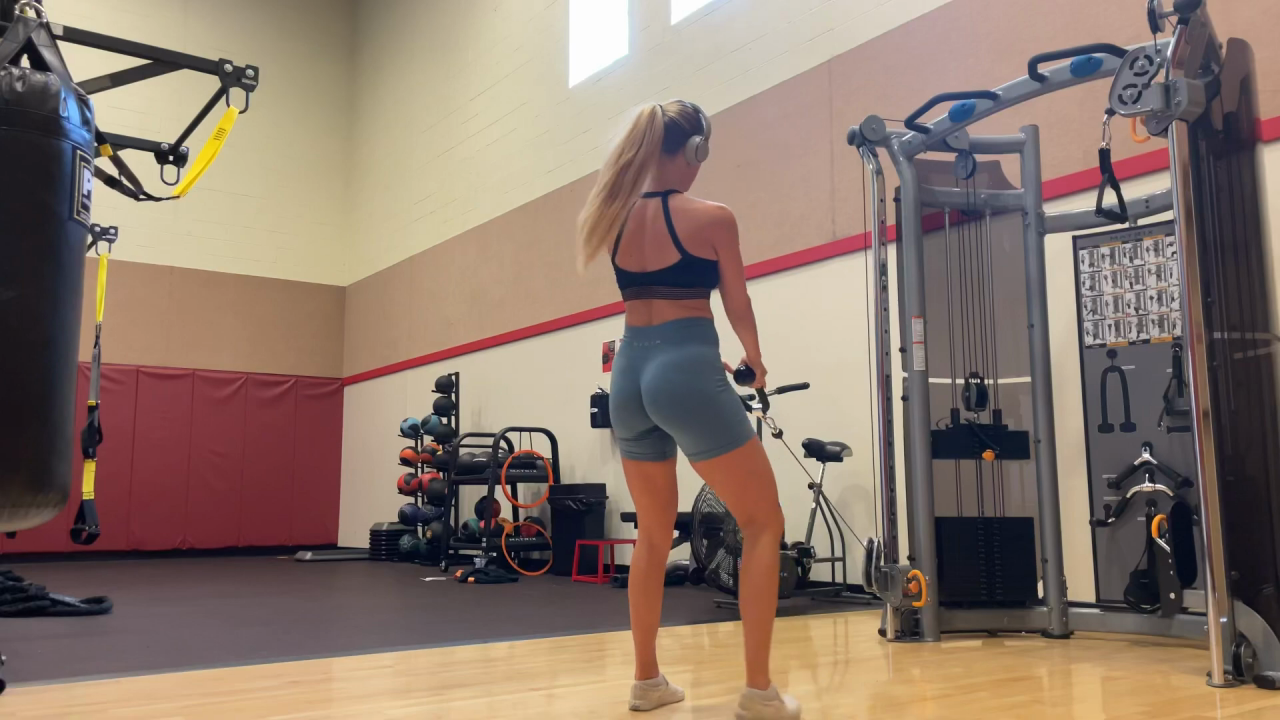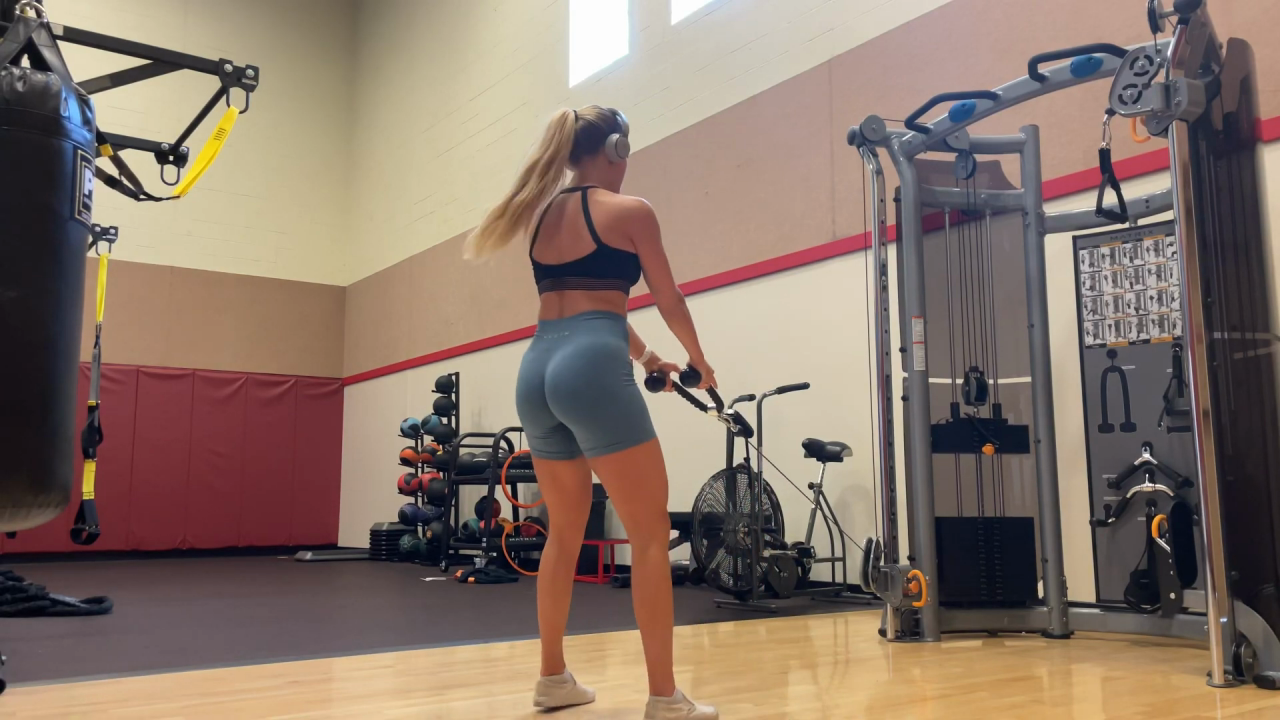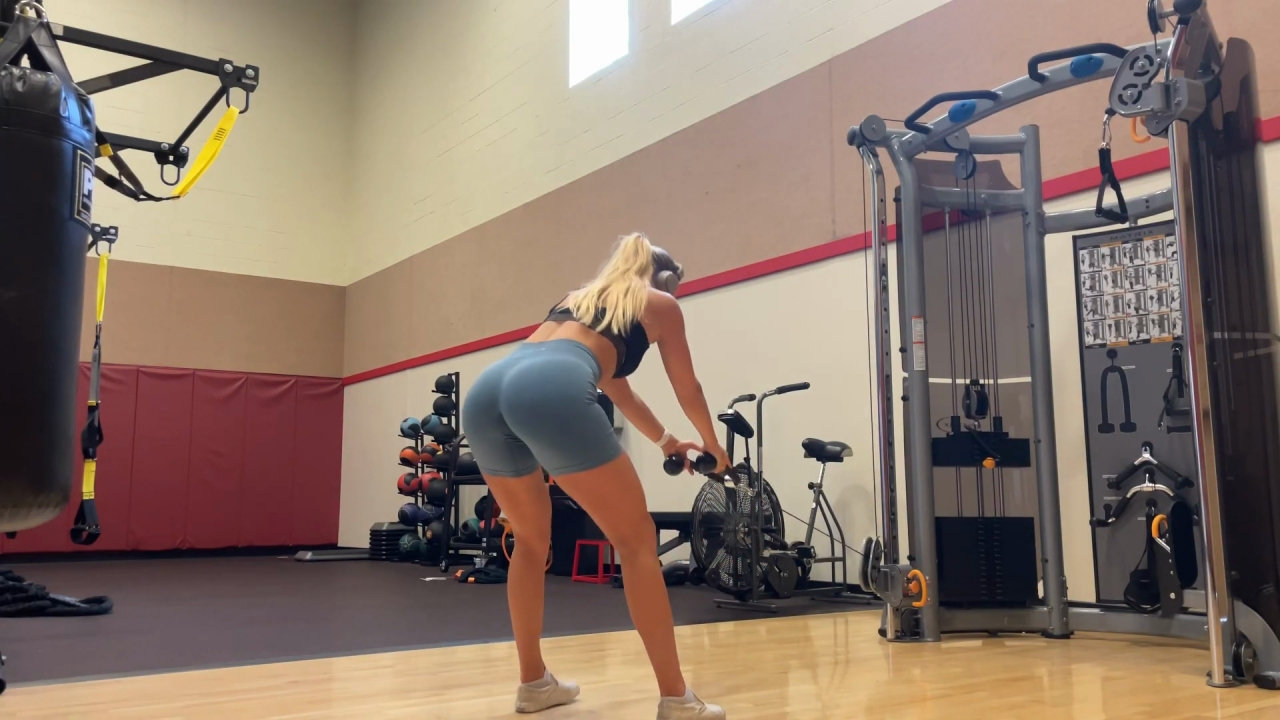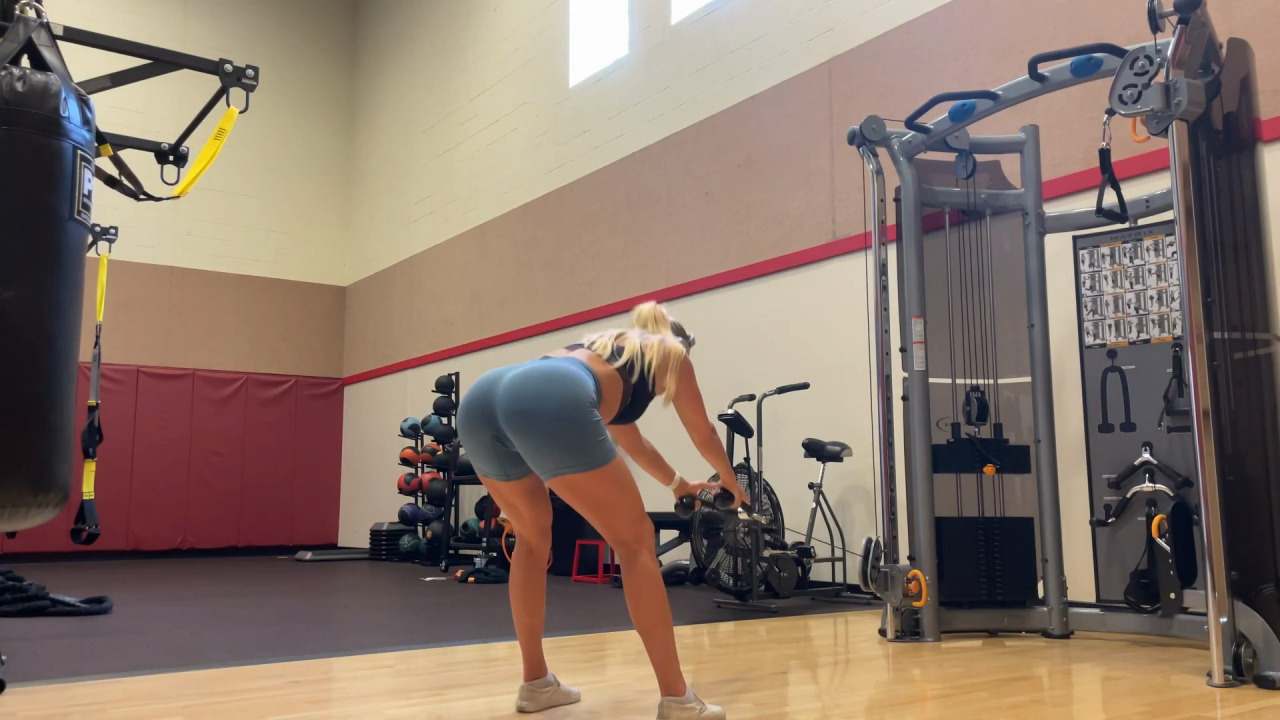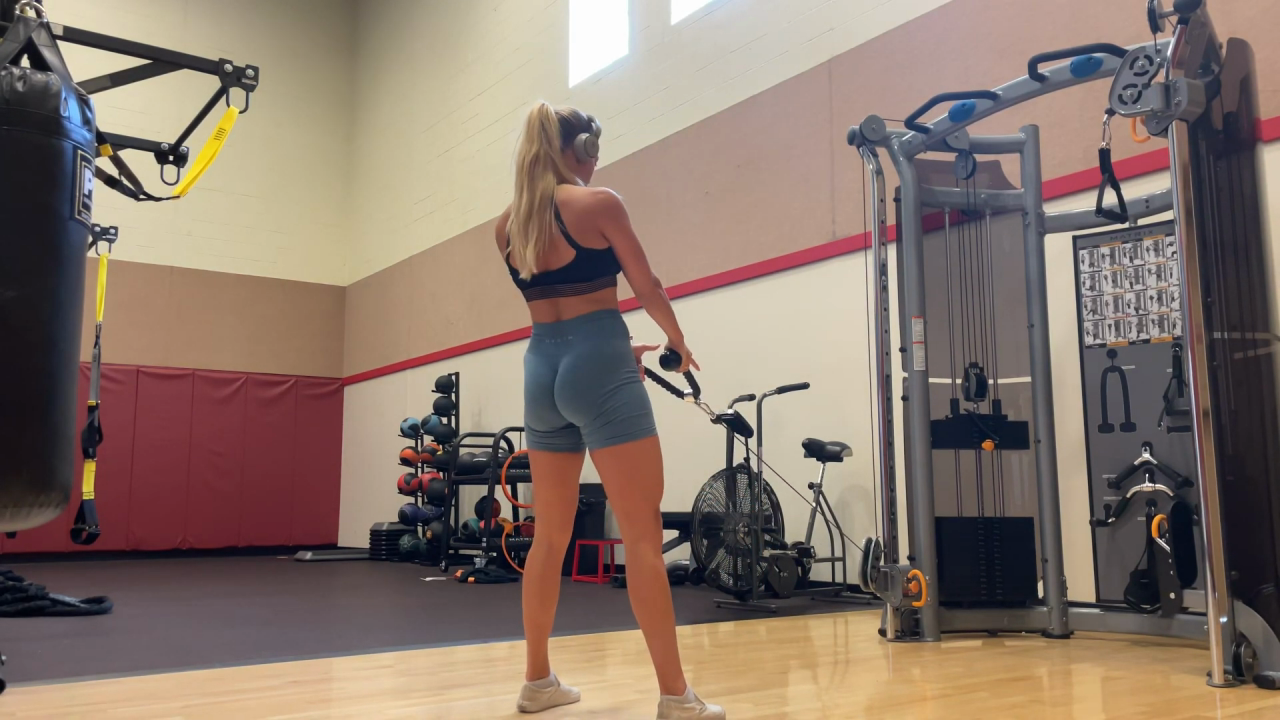
dt=1s
person 1, frame 1
left shoulder: (612, 218)
right shoulder: (712, 218)
right elbow: (737, 308)
right wrist: (754, 362)
left hip: (630, 374)
right hip: (689, 378)
left knee: (655, 535)
right knee: (763, 525)
person 1, frame 2
left shoulder: (540, 216)
right shoulder: (630, 211)
right elbow: (668, 299)
left wrist: (648, 356)
right wrist: (698, 360)
left hip: (537, 371)
right hip: (595, 373)
left knee: (566, 531)
right knee: (650, 531)
person 1, frame 3
left shoulder: (583, 296)
right shoulder: (659, 303)
left elbow: (616, 387)
right elbow: (687, 389)
left wrist: (666, 440)
right wrist: (712, 444)
left hip: (487, 390)
right hip: (552, 394)
left knee: (531, 541)
right knee: (636, 541)
person 1, frame 4
left shoulder: (601, 346)
right shoulder: (671, 354)
left elbow: (630, 441)
right elbow: (703, 434)
left wrist: (679, 484)
right wrist: (731, 482)
left hip: (481, 398)
right hip: (549, 403)
left knee: (532, 540)
right knee: (635, 543)
left ankle: (536, 683)
person 1, frame 5
left shoulder: (507, 226)
right shoulder: (598, 203)
right elbow: (646, 286)
right wrist: (677, 340)
left hip: (542, 372)
right hip: (600, 373)
left knee: (550, 535)
right knee: (642, 535)
